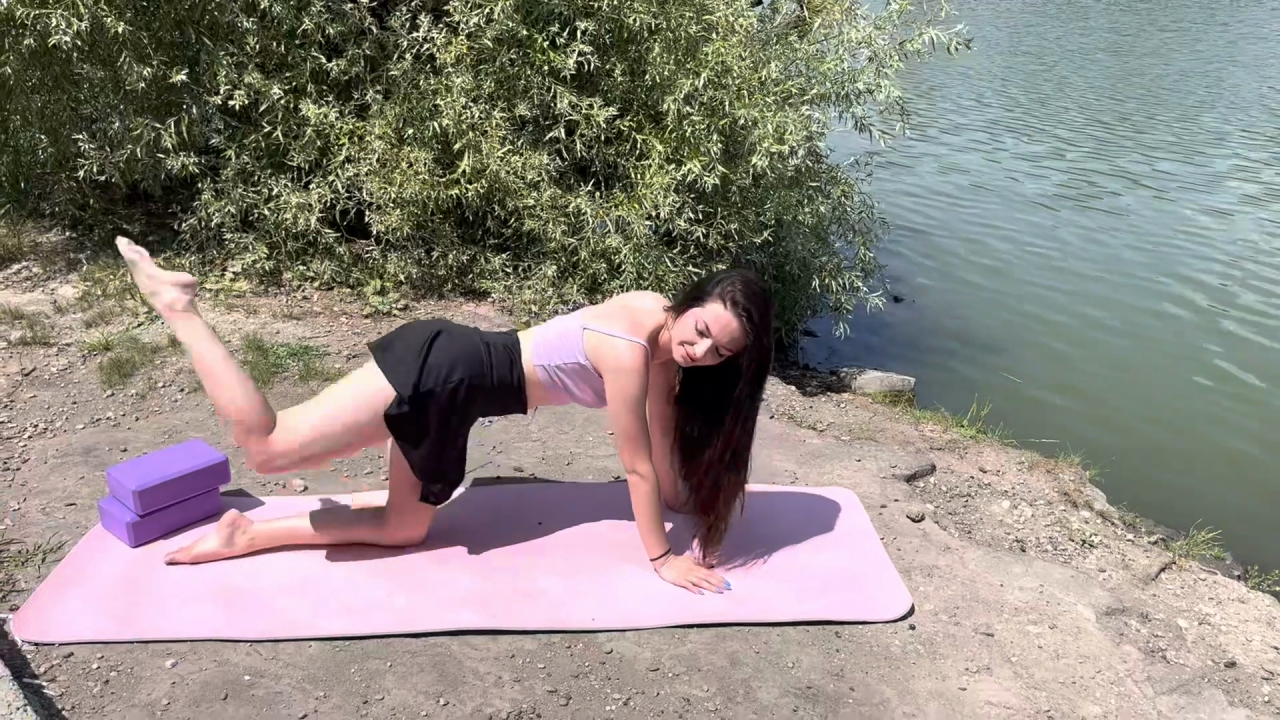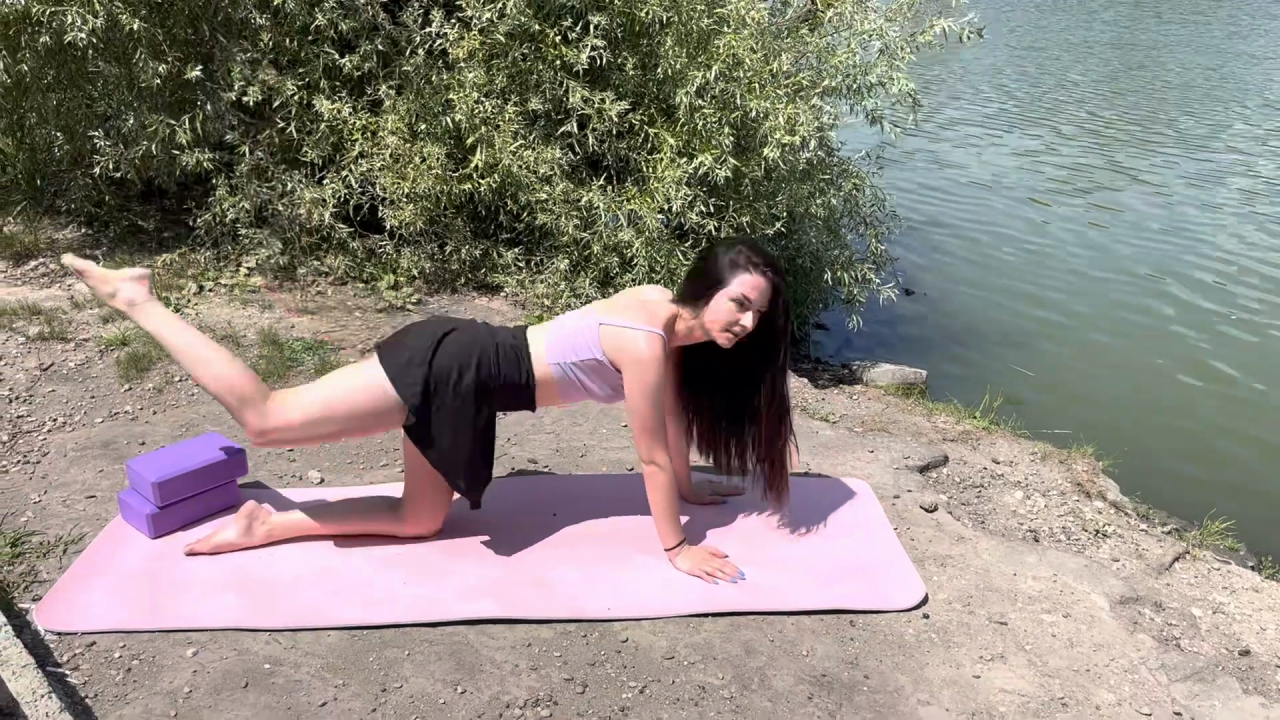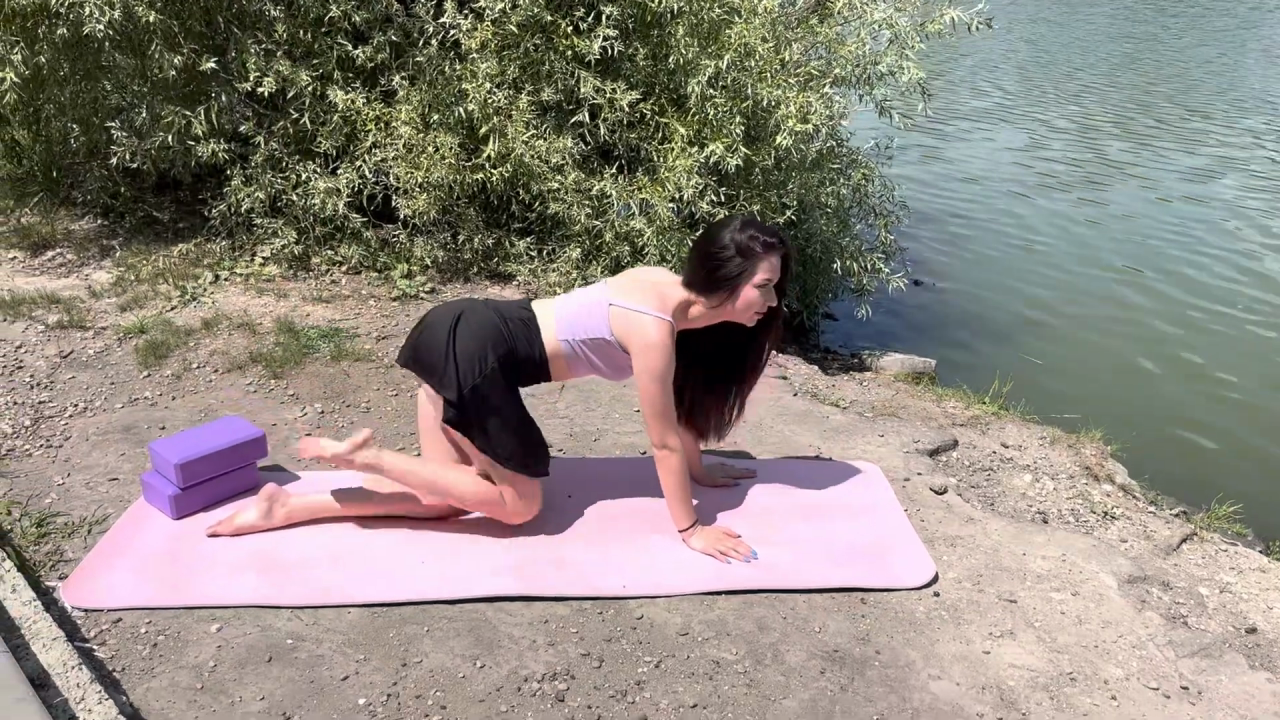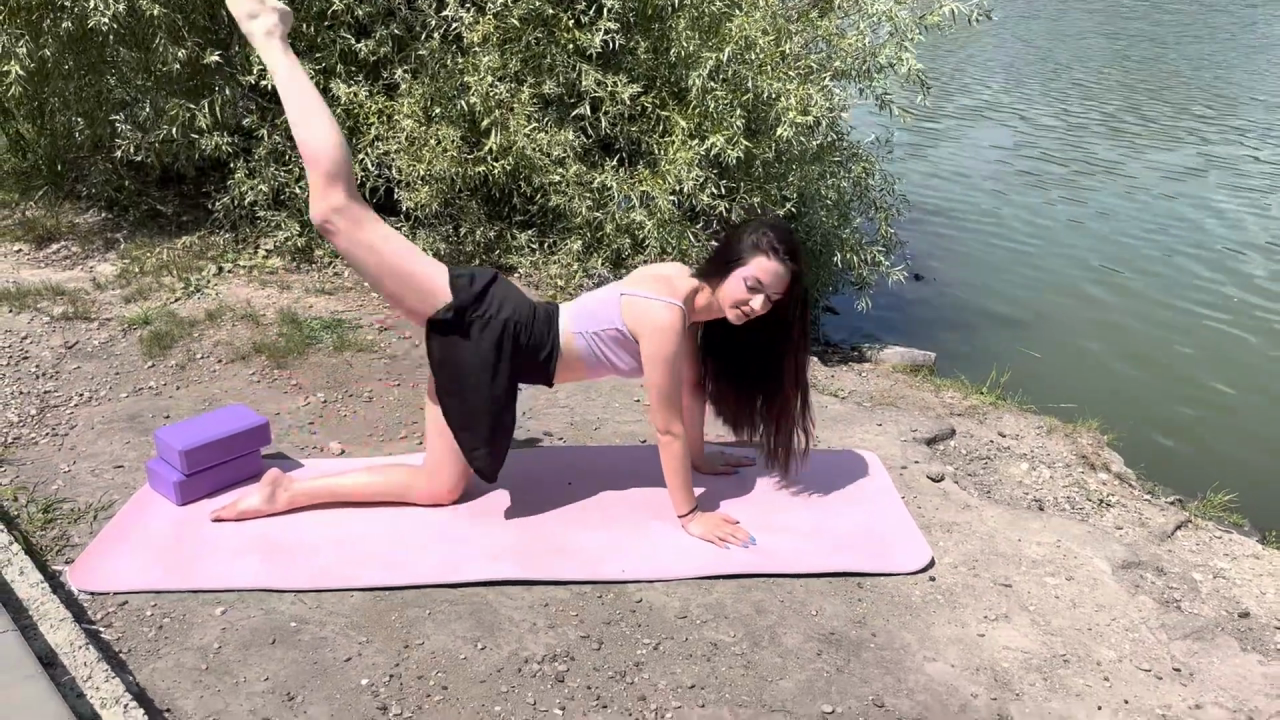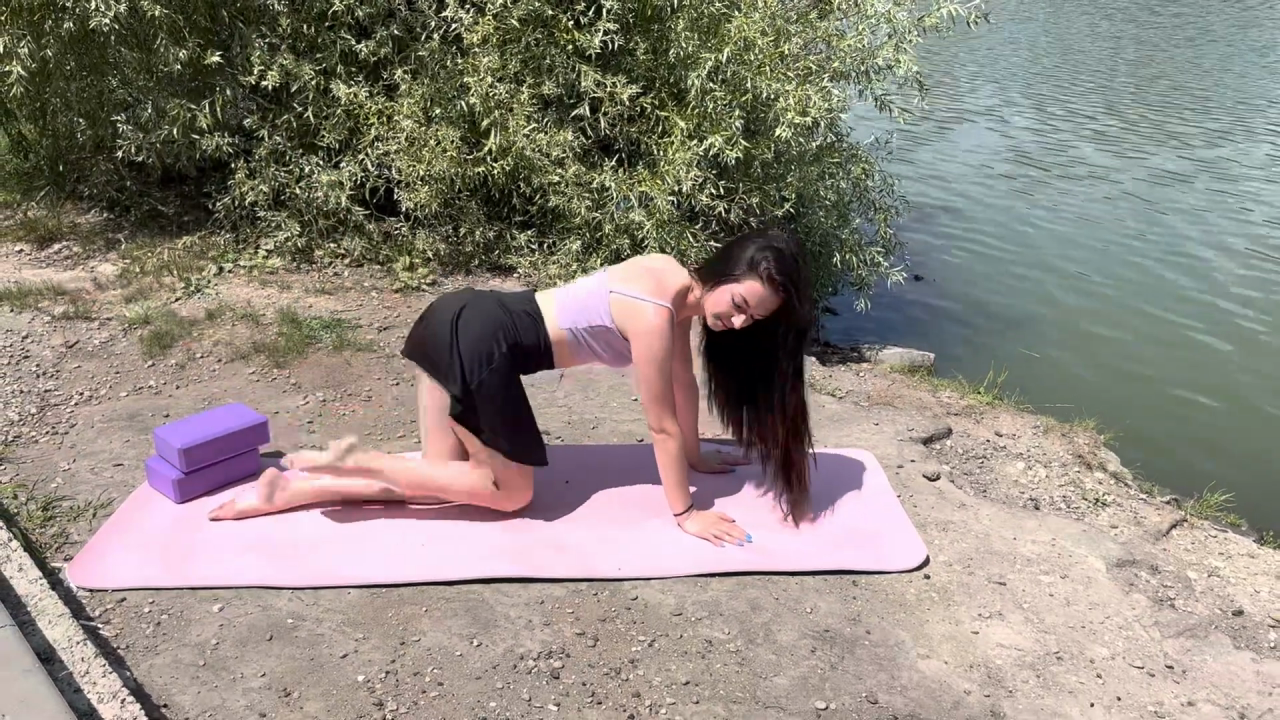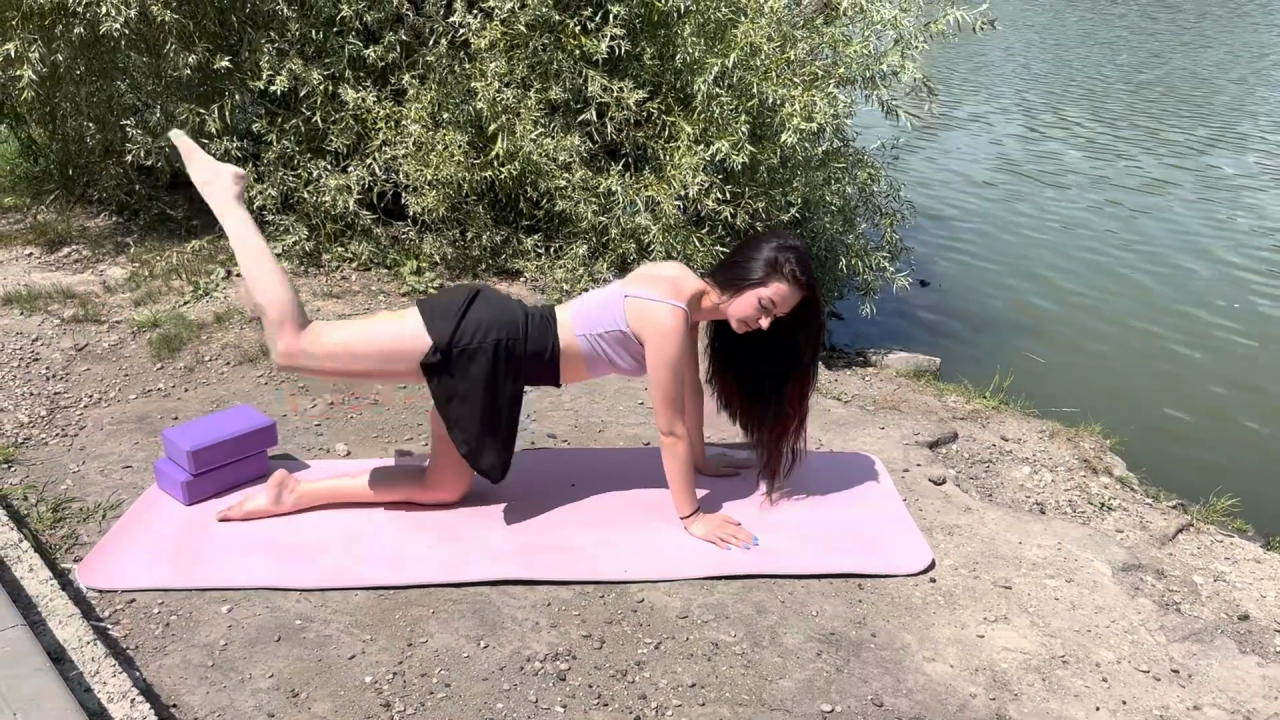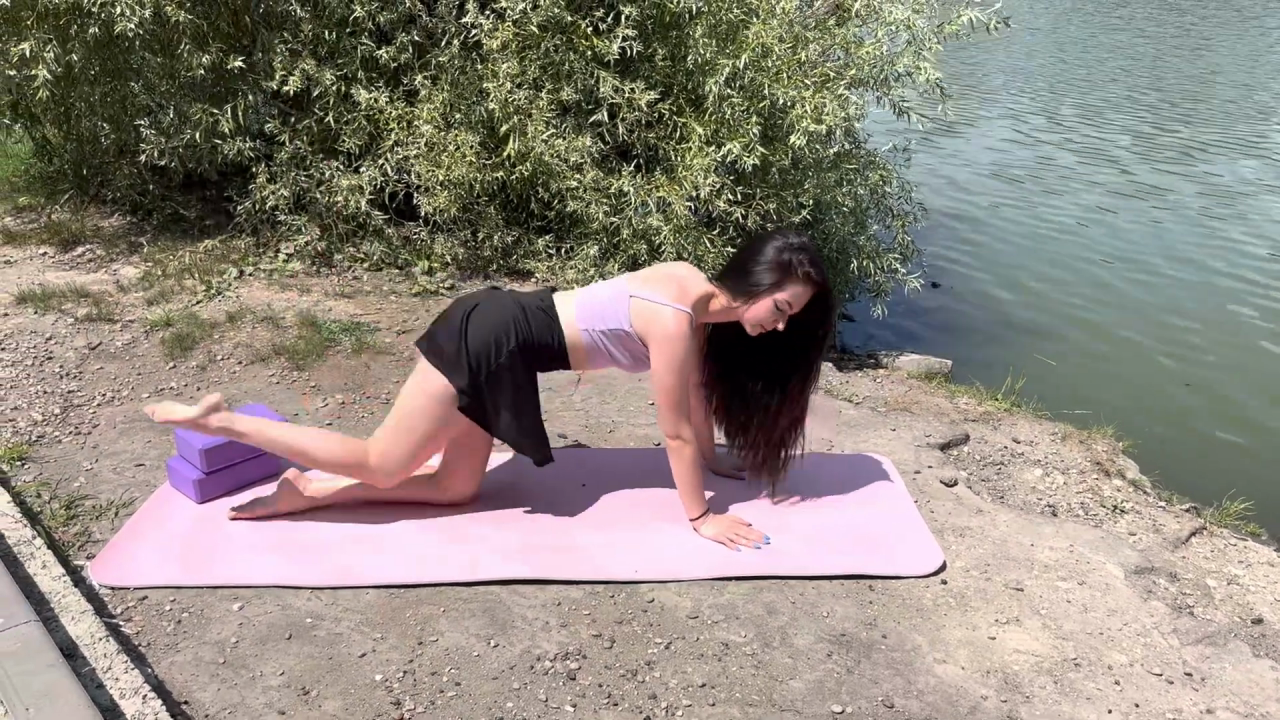
dt=0.7s
person 1, frame 1
left shoulder: (655, 310)
right shoulder: (630, 352)
left elbow: (660, 430)
right elbow: (638, 466)
left wrist: (674, 505)
right wrist: (664, 558)
left hip: (460, 368)
right hip: (441, 372)
left knee: (406, 525)
right knee: (266, 449)
left ankle: (247, 529)
right ankle: (180, 304)
person 1, frame 2
left shoulder: (665, 307)
right shoulder: (646, 341)
left elbow: (673, 413)
right elbow: (652, 455)
left wrist: (682, 486)
right wrist: (675, 543)
left hip: (469, 360)
right hip: (454, 369)
left knee: (422, 518)
right knee: (264, 418)
left ankle: (262, 523)
right ankle: (137, 298)
person 1, frame 3
left shoulder: (672, 288)
right shoulder: (654, 327)
left elbow: (681, 402)
right elbow: (663, 438)
left wrist: (697, 469)
right wrist: (688, 527)
left hip: (469, 331)
right hip: (476, 351)
left knee: (447, 491)
right knee: (518, 505)
left ankle: (281, 505)
right ankle: (364, 455)
person 1, frame 4
left shoulder: (693, 294)
right shoulder: (665, 313)
left elbow: (690, 392)
right elbow: (667, 427)
left wrist: (700, 458)
right wrist: (686, 513)
left hip: (491, 346)
right hip: (481, 322)
left knee: (440, 487)
right knee: (336, 208)
left ankle: (288, 491)
person 1, frame 5
left shoulder: (676, 279)
right shoulder: (654, 314)
left elbow: (682, 383)
right elbow: (661, 422)
left wrist: (694, 454)
right wrist: (684, 511)
left hip: (467, 322)
right hip: (476, 342)
left knee: (443, 474)
right knee: (510, 492)
left ankle: (286, 489)
right ankle: (356, 461)
person 1, frame 6
left shoulder: (685, 288)
right shoulder: (671, 317)
left elbow: (685, 392)
right elbow: (671, 430)
left wrist: (699, 461)
right wrist: (689, 515)
left hip: (493, 338)
right hip: (478, 339)
left knee: (443, 486)
right knee: (294, 344)
left ankle: (293, 492)
right ankle: (224, 191)
person 1, frame 7
left shoulder: (695, 285)
right shoulder: (673, 312)
left elbow: (693, 390)
right elbow: (673, 428)
left wrist: (711, 462)
right wrist: (696, 516)
left hip: (501, 324)
right hip: (491, 341)
left knee: (457, 484)
right knee: (381, 462)
left ankle: (306, 487)
right ankle: (218, 420)
